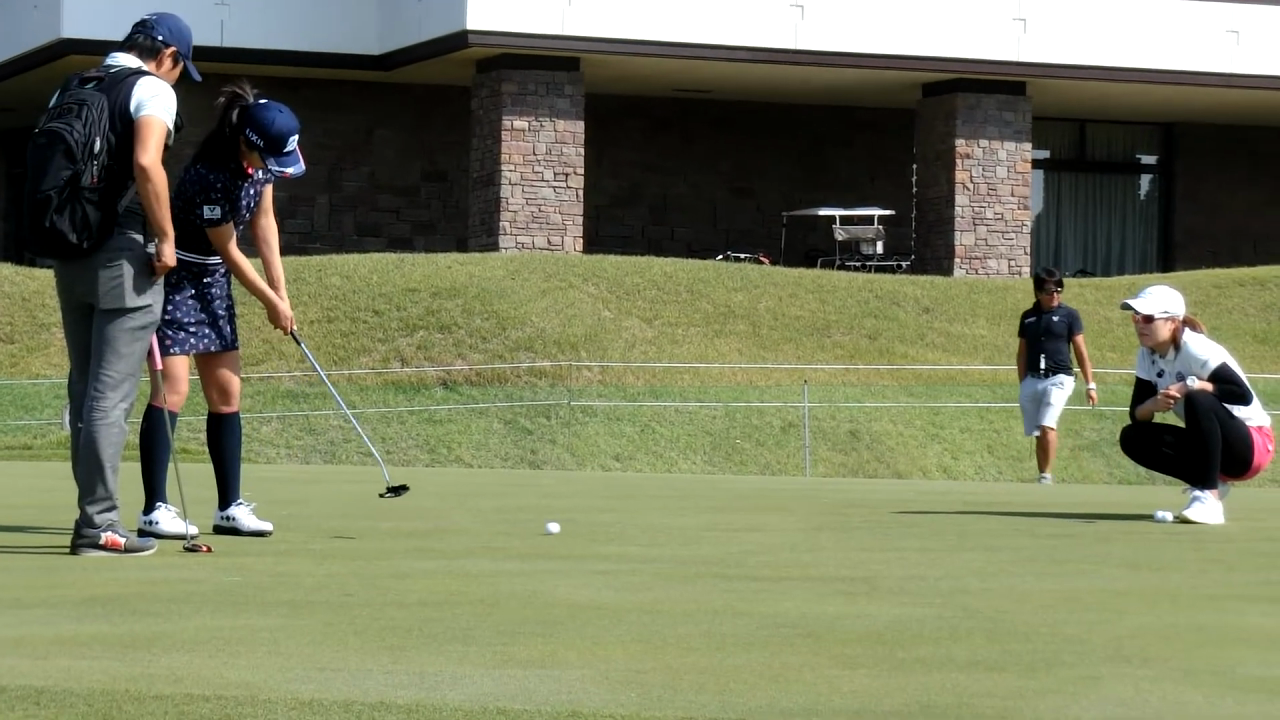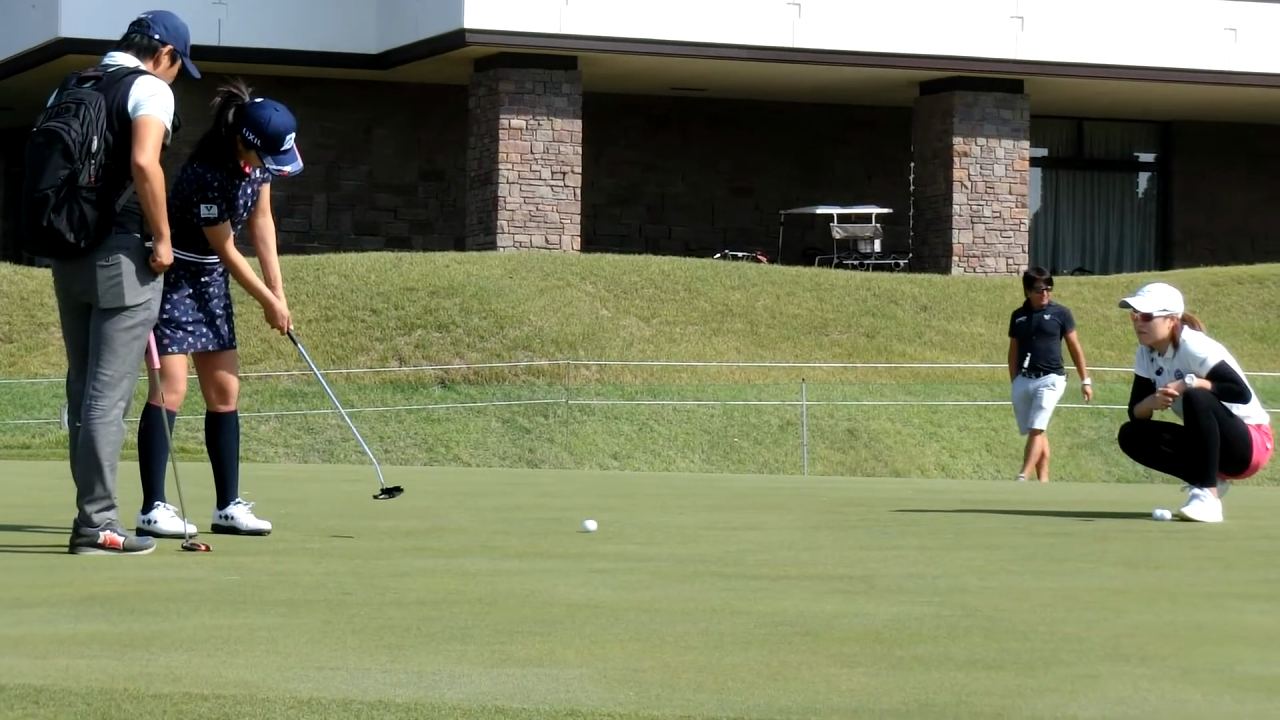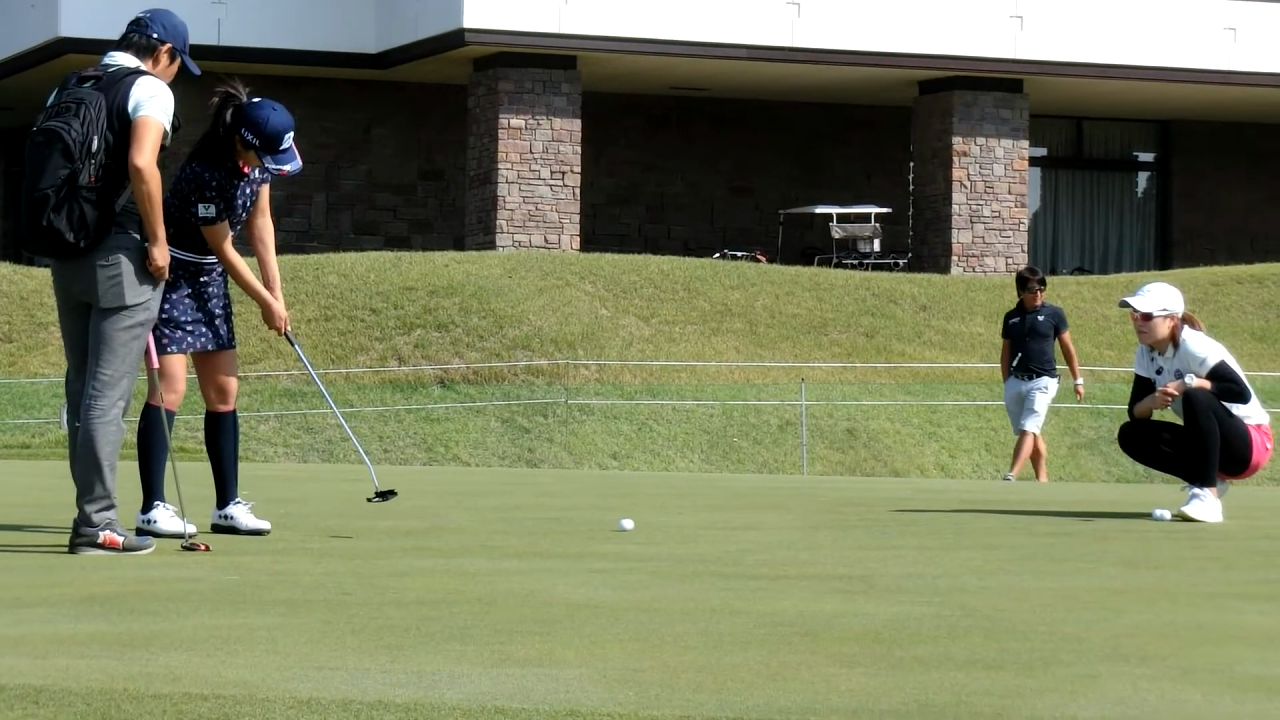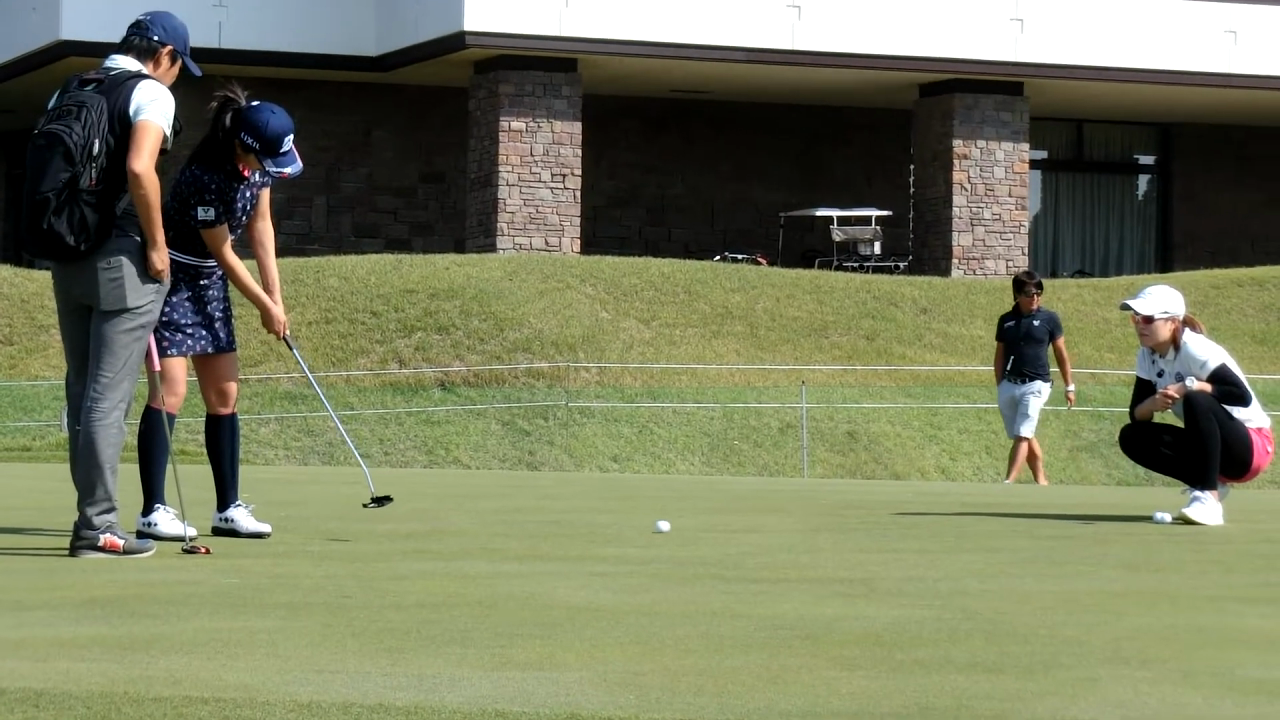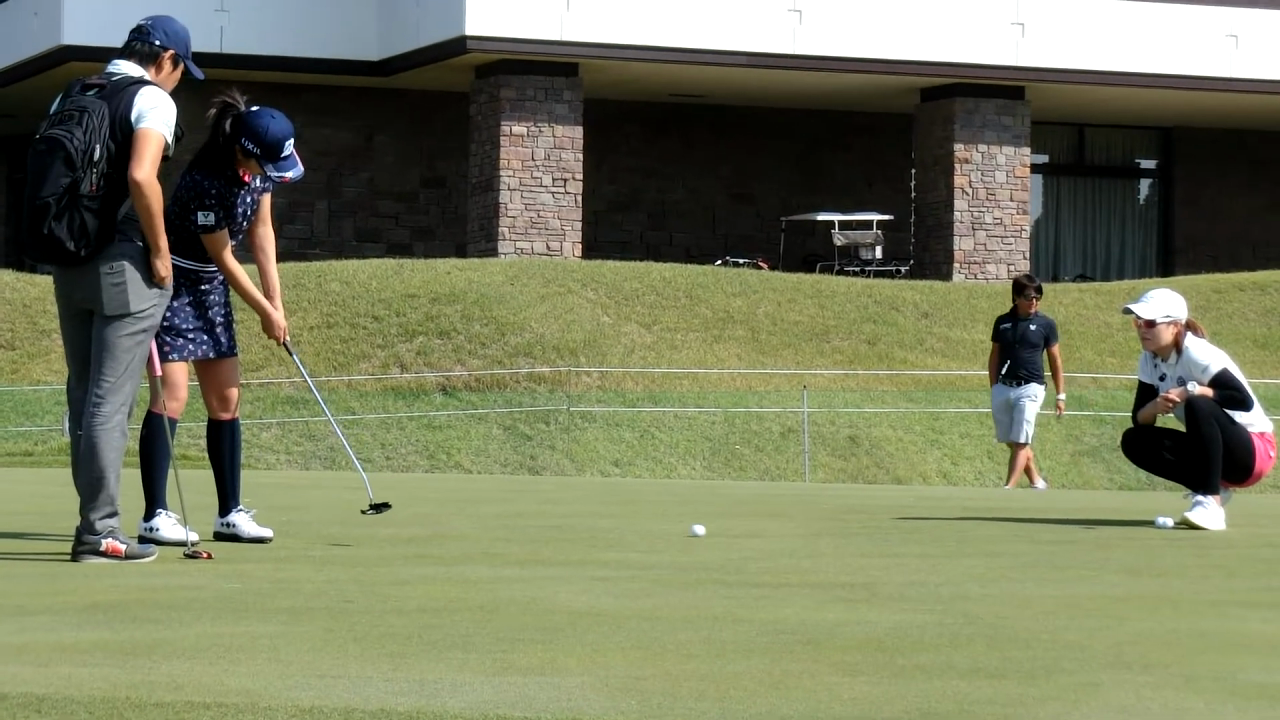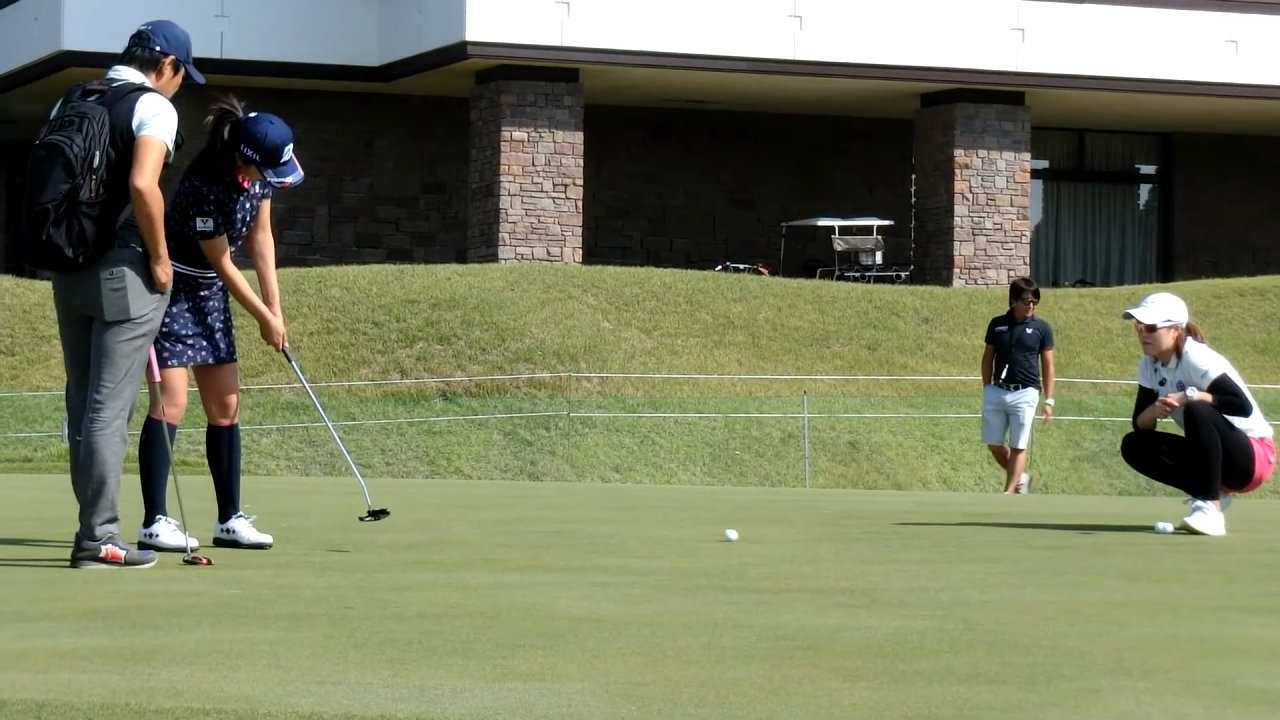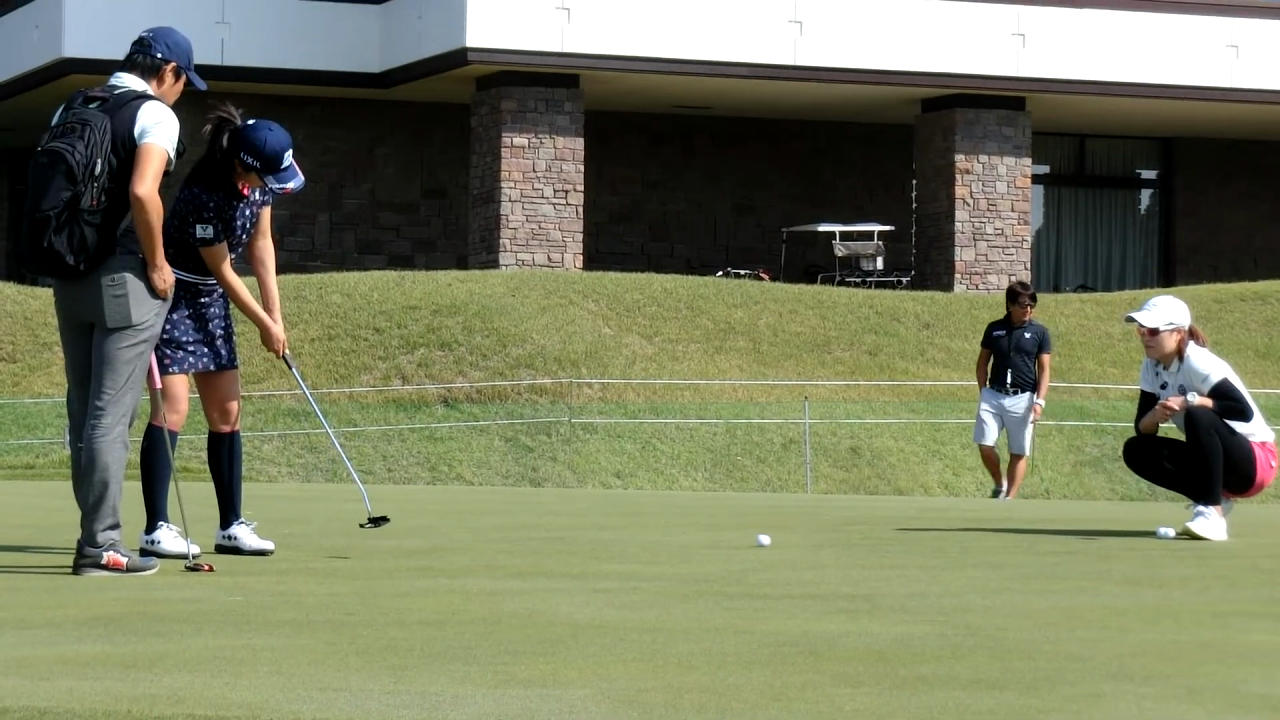
dt=0.1s
person 1, frame 1
right shoulder: (152, 88)
right elbow: (146, 162)
right wrist: (166, 239)
left hip: (71, 255)
right hip: (122, 253)
left knee: (85, 390)
right knee: (110, 394)
left ankle: (94, 513)
right ankle: (98, 524)
person 1, frame 2
right shoulder: (149, 88)
right elbow: (143, 162)
right wrist: (162, 238)
left hip: (68, 253)
right hip: (120, 252)
left knee: (83, 389)
right knee: (108, 394)
left ankle: (93, 512)
right ankle: (97, 524)
person 1, frame 3
right shoulder: (149, 88)
right elbow: (141, 164)
right wrist: (158, 241)
left hip: (68, 253)
right hip: (119, 254)
left knee: (82, 389)
right knee: (106, 394)
left ankle: (92, 512)
right ankle: (96, 524)
person 1, frame 4
left shoulder: (70, 92)
right shoulder: (151, 92)
left elbow: (46, 171)
right elbow: (139, 169)
left wrist: (67, 232)
right wrist: (157, 243)
left hip: (68, 256)
right hip: (120, 257)
left knee: (82, 392)
right knee: (108, 397)
left ankle: (92, 516)
right ankle: (98, 527)
person 1, frame 5
left shoulder: (71, 97)
right shoulder: (152, 98)
right elbow: (141, 177)
right wrist: (160, 251)
left hip: (70, 262)
right hip: (122, 262)
left knee: (84, 396)
right knee: (109, 401)
left ankle: (94, 520)
right ankle: (99, 531)
person 1, frame 6
left shoulder: (71, 102)
right shoulder: (154, 105)
right elbow: (141, 184)
right wrist: (160, 258)
left hip: (69, 268)
right hip: (122, 268)
left knee: (83, 403)
right knee: (109, 408)
left ankle: (95, 526)
right ankle: (99, 538)
person 1, frame 7
left shoulder: (71, 108)
right shoulder: (154, 113)
right elbow: (142, 192)
right wrist: (157, 264)
left hip: (70, 275)
right hip: (122, 275)
left knee: (84, 410)
right knee: (110, 414)
left ankle: (96, 532)
right ankle: (100, 544)
person 2, frame 1
left shoulder: (262, 160)
right shoulder: (209, 174)
left elbow: (264, 220)
right elbow: (229, 251)
left wrist: (281, 289)
right wrist: (270, 303)
left hip: (214, 279)
right hip: (177, 277)
left knee: (227, 393)
right knee: (173, 390)
left ankle: (230, 507)
right ankle: (154, 509)
person 2, frame 2
left shoulder: (259, 158)
right shoulder: (206, 173)
left elbow: (261, 220)
right elbow: (227, 249)
left wrist: (278, 288)
right wrist: (268, 301)
left hip: (212, 278)
right hip: (174, 275)
left knee: (225, 392)
right knee: (171, 389)
left ankle: (229, 505)
right ankle: (153, 508)
person 2, frame 3
left shoulder: (258, 158)
right shoulder: (204, 172)
left elbow: (261, 221)
right elbow: (225, 250)
left wrist: (277, 289)
right wrist: (266, 303)
left hip: (210, 278)
right hip: (173, 276)
left knee: (224, 392)
right knee: (170, 389)
left ankle: (228, 506)
right ankle: (152, 508)
person 2, frame 4
left shoulder: (260, 162)
right shoulder: (205, 176)
left elbow: (261, 224)
right elbow: (224, 252)
left wrist: (276, 294)
right wrist: (265, 306)
left hip: (211, 282)
right hip: (173, 279)
left knee: (225, 395)
right knee: (171, 392)
left ankle: (229, 508)
right ankle: (153, 511)
person 2, frame 5
left shoulder: (260, 167)
right shoulder: (205, 181)
left elbow: (261, 229)
right elbow: (224, 257)
left wrist: (277, 300)
right wrist: (265, 311)
left hip: (212, 287)
right hip: (174, 284)
left knee: (226, 400)
right knee: (172, 397)
left ankle: (230, 513)
right ankle: (154, 516)
person 2, frame 6
left shoulder: (260, 173)
right shoulder: (204, 186)
left elbow: (261, 236)
right elbow: (223, 263)
left wrist: (275, 306)
right wrist: (265, 318)
left hip: (211, 293)
right hip: (174, 289)
left knee: (225, 406)
right knee: (171, 403)
left ankle: (230, 519)
right ankle: (154, 522)
person 2, frame 7
left shoulder: (259, 180)
right shoulder: (203, 193)
left elbow: (261, 243)
right elbow: (223, 270)
left wrist: (276, 313)
right wrist: (265, 325)
left hip: (212, 300)
right hip: (175, 297)
left knee: (227, 413)
right knee: (172, 409)
left ankle: (232, 526)
right ankle: (156, 529)
person 3, frame 1
left shoulder: (1196, 349)
right shoulder: (1146, 355)
left elbow: (1244, 395)
right elbow: (1136, 415)
left wrist: (1190, 385)
right wrist: (1153, 404)
right hip: (1210, 445)
left knee: (1198, 400)
right knee: (1132, 438)
left ankle: (1209, 499)
right ankle: (1211, 483)
person 3, frame 2
left shoulder: (1195, 347)
right shoulder: (1145, 353)
left elbow: (1242, 393)
right elbow: (1135, 413)
left wrist: (1188, 382)
right wrist: (1151, 402)
right hip: (1209, 444)
left knee: (1197, 397)
right knee: (1131, 435)
left ankle: (1208, 496)
right ankle: (1209, 482)
person 3, frame 3
left shoulder: (1195, 346)
right shoulder: (1145, 353)
left elbow: (1242, 393)
right elbow: (1135, 412)
left wrist: (1188, 382)
right wrist: (1151, 401)
right hip: (1209, 442)
left knee: (1196, 397)
right knee: (1130, 435)
left ankle: (1208, 497)
right ankle: (1209, 482)
person 3, frame 4
left shoulder: (1196, 349)
right shoulder: (1147, 355)
left elbow: (1243, 396)
right elbow: (1136, 415)
left wrist: (1189, 385)
right wrist: (1152, 403)
right hip: (1211, 447)
left knee: (1197, 400)
right knee: (1132, 437)
left ankle: (1209, 499)
right ankle: (1211, 486)
person 3, frame 5
left shoulder: (1197, 353)
right shoulder: (1149, 359)
left elbow: (1245, 401)
right elbow: (1139, 419)
left wrist: (1190, 389)
right wrist: (1154, 407)
right hip: (1213, 450)
left knee: (1198, 405)
right knee: (1133, 441)
left ankle: (1211, 504)
right ankle: (1212, 489)
person 3, frame 6
left shoulder: (1197, 358)
right shoulder: (1150, 363)
left elbow: (1243, 406)
right elbow: (1139, 424)
left wrist: (1189, 395)
right wrist: (1152, 411)
right hip: (1214, 456)
left knee: (1198, 411)
right knee: (1134, 445)
left ankle: (1210, 509)
right ankle: (1212, 495)
person 3, frame 7
left shoulder: (1198, 362)
right shoulder: (1151, 367)
left elbow: (1244, 411)
right elbow: (1142, 429)
left wrist: (1190, 400)
right wrist: (1154, 415)
right hip: (1215, 460)
left knee: (1198, 416)
right knee: (1135, 450)
left ankle: (1212, 514)
right ankle: (1214, 499)
person 4, frame 1
left shoulder: (1070, 315)
right shoulder: (1027, 317)
left elbow: (1081, 351)
left wrist: (1090, 385)
right wrist: (1022, 382)
left hip: (1059, 379)
right hip: (1031, 381)
left knee: (1047, 427)
right knee: (1039, 435)
left ankle: (1046, 475)
right ankle: (1046, 484)
person 4, frame 2
left shoulder: (1061, 313)
right shoulder: (1018, 316)
left elbow: (1075, 348)
left wrist: (1085, 380)
right wrist: (1014, 381)
left hip: (1050, 380)
right hip: (1023, 381)
left knee: (1036, 429)
right knee: (1036, 432)
left ankle: (1023, 478)
right ankle: (1043, 482)
person 4, frame 3
left shoulder: (1054, 314)
right shoulder: (1010, 317)
left elbow: (1068, 348)
left wrist: (1078, 380)
right wrist: (1006, 382)
left hip: (1042, 381)
right hip: (1016, 382)
left knee: (1027, 431)
right knee: (1032, 433)
left ankle: (1010, 478)
right ankle: (1042, 481)
person 4, frame 4
left shoulder: (1049, 319)
right shoulder: (1006, 320)
left elbow: (1061, 354)
left wrist: (1069, 386)
right wrist: (999, 385)
left hip: (1035, 386)
right hip: (1009, 385)
left knee: (1023, 436)
right knee: (1024, 437)
left ankle: (1008, 484)
right ankle: (1041, 483)
person 4, frame 5
left shoulder: (1046, 324)
right shoulder: (1002, 322)
left elbow: (1055, 361)
right elbow: (994, 357)
left wrist: (1060, 394)
right wrist: (993, 387)
left hip: (1030, 389)
right hip: (1003, 388)
left knee: (1020, 442)
right knee: (1011, 442)
left ankle: (1008, 489)
right ankle: (1037, 482)
person 4, frame 6
left shoulder: (1042, 328)
right shoulder: (997, 324)
left elbow: (1048, 366)
right elbow: (987, 359)
left wrist: (1048, 400)
right wrist: (987, 388)
left hip: (1025, 394)
right hip: (996, 392)
left knee: (1018, 447)
right knee: (994, 444)
left ankle: (1009, 494)
right ankle: (1020, 477)
person 4, frame 7
left shoulder: (1040, 332)
right shoulder: (994, 329)
left elbow: (1044, 369)
right elbow: (982, 363)
left wrist: (1039, 401)
right wrist: (983, 392)
left hip: (1022, 399)
right hip: (993, 396)
left knee: (1018, 453)
right knee: (985, 446)
left ankle: (1009, 500)
right ankle: (1000, 484)
